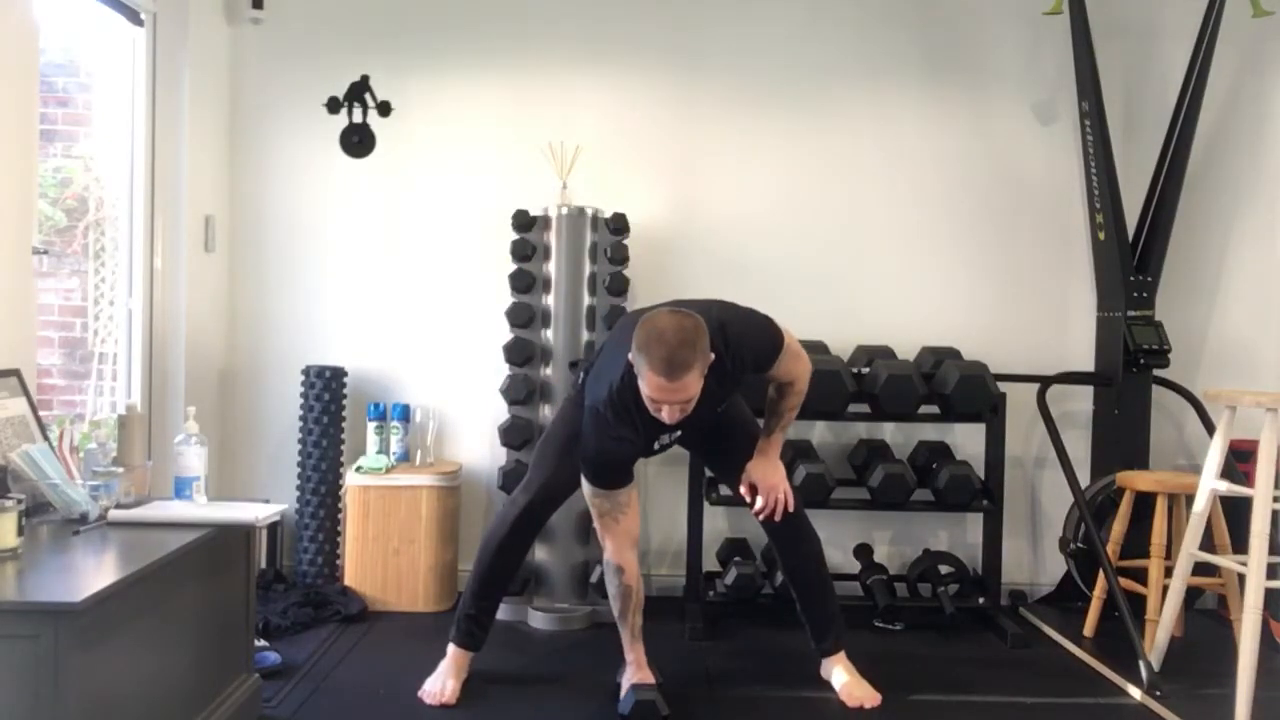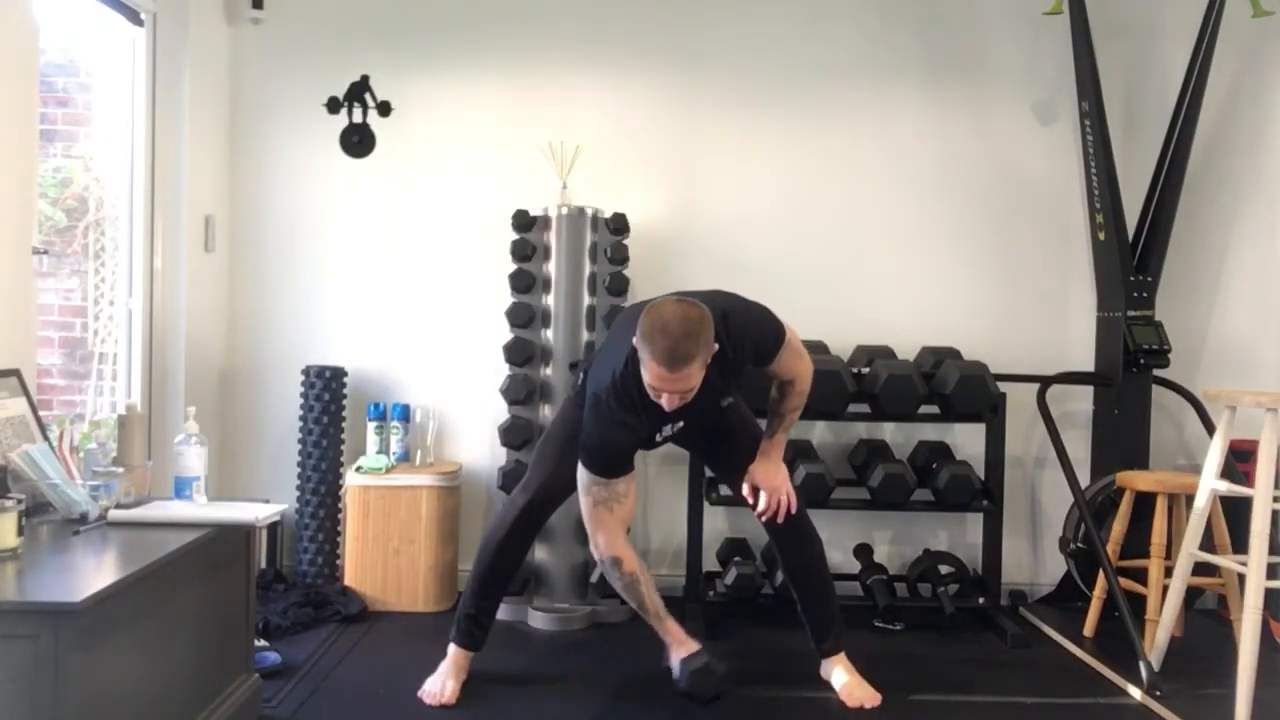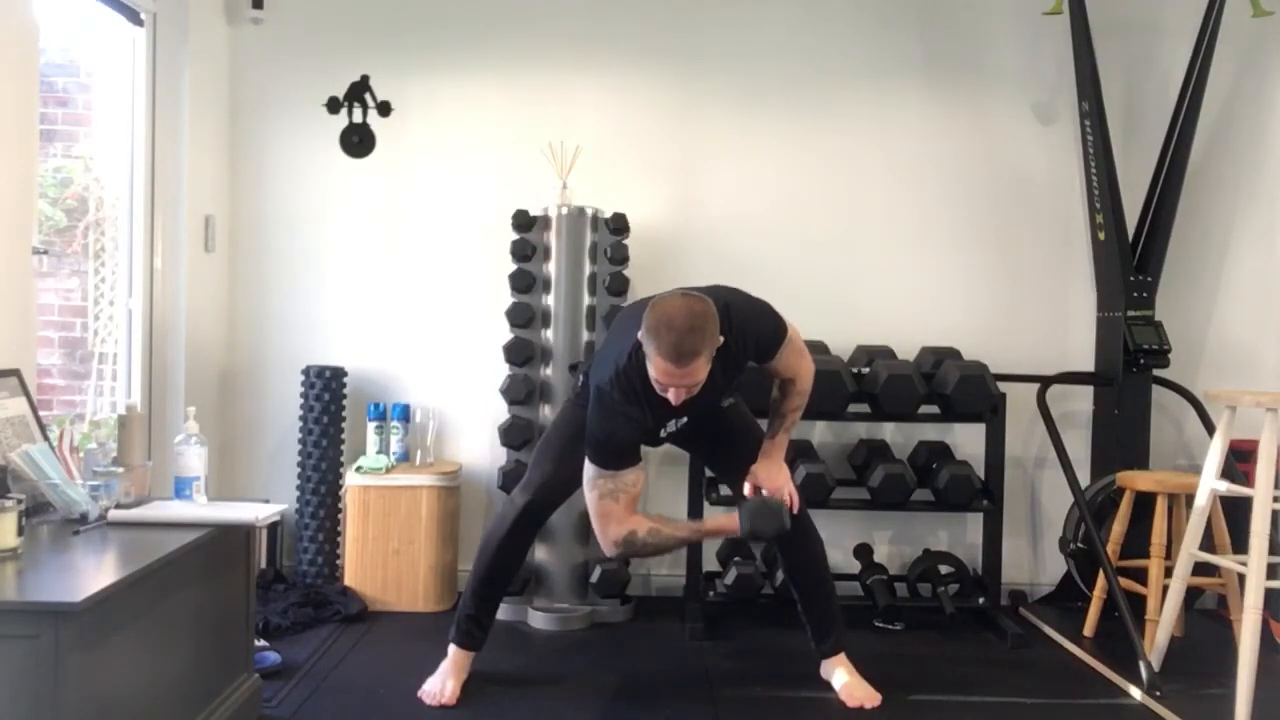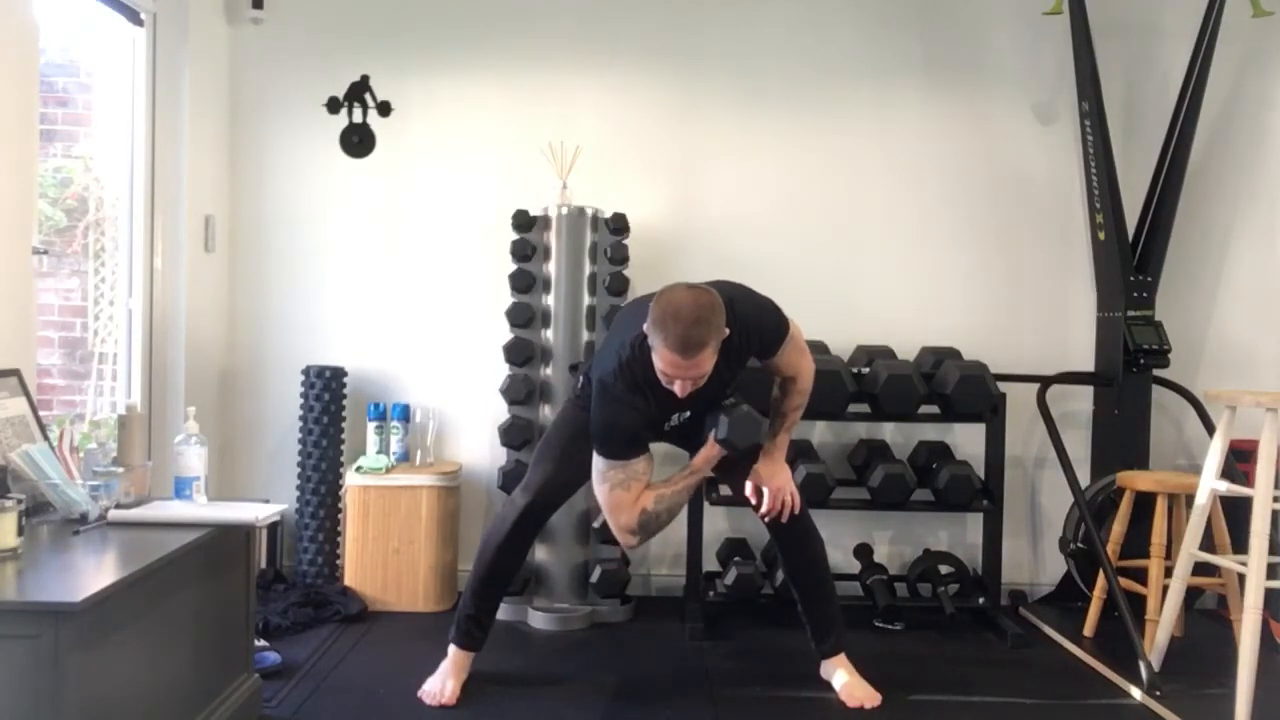
dt=0.5s
person 1, frame 1
left shoulder: (742, 334)
right shoulder: (607, 410)
left elbow: (795, 371)
right elbow: (619, 550)
left wrist: (767, 453)
right wrist: (635, 663)
right hip: (601, 392)
left knee: (779, 504)
right knee: (530, 503)
left ankle: (833, 657)
right ankle: (458, 654)
person 1, frame 2
left shoulder: (743, 325)
right shoulder: (610, 398)
left elbow: (797, 372)
right elbow: (607, 541)
left wrist: (770, 455)
right wrist: (673, 638)
left hip: (712, 404)
right hip: (606, 395)
left knee: (782, 506)
right knee: (530, 503)
left ankle: (833, 657)
right ankle: (459, 653)
person 1, frame 3
left shoulder: (747, 320)
right shoulder: (615, 389)
left elbow: (798, 372)
right elbow: (615, 535)
left wrist: (772, 456)
right wrist: (722, 526)
left hip: (710, 407)
right hip: (604, 401)
left knee: (783, 504)
right knee: (530, 502)
left ankle: (833, 657)
right ankle: (460, 653)
person 1, frame 4
left shoulder: (750, 315)
right shoulder: (618, 380)
left elbow: (797, 370)
right elbow: (630, 526)
left wrist: (773, 455)
right wrist: (709, 457)
left hip: (710, 406)
right hip: (604, 400)
left knee: (784, 504)
right knee: (531, 501)
left ankle: (833, 657)
right ankle: (459, 653)
